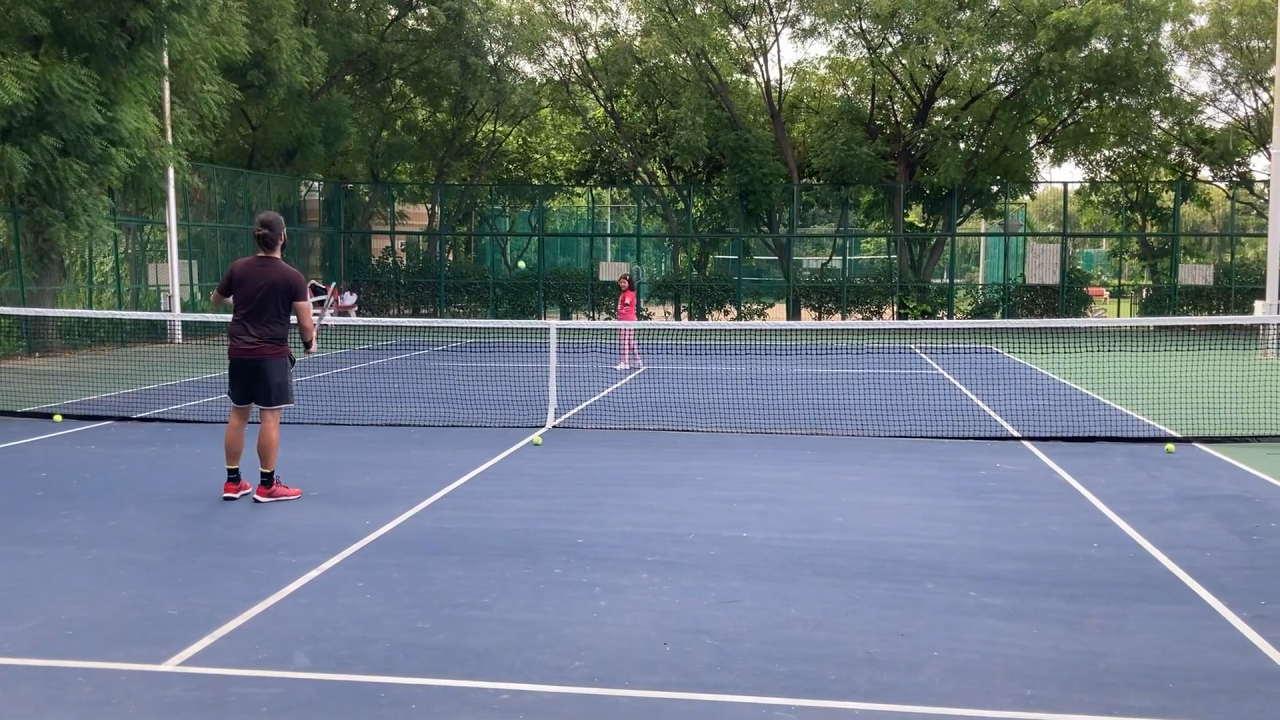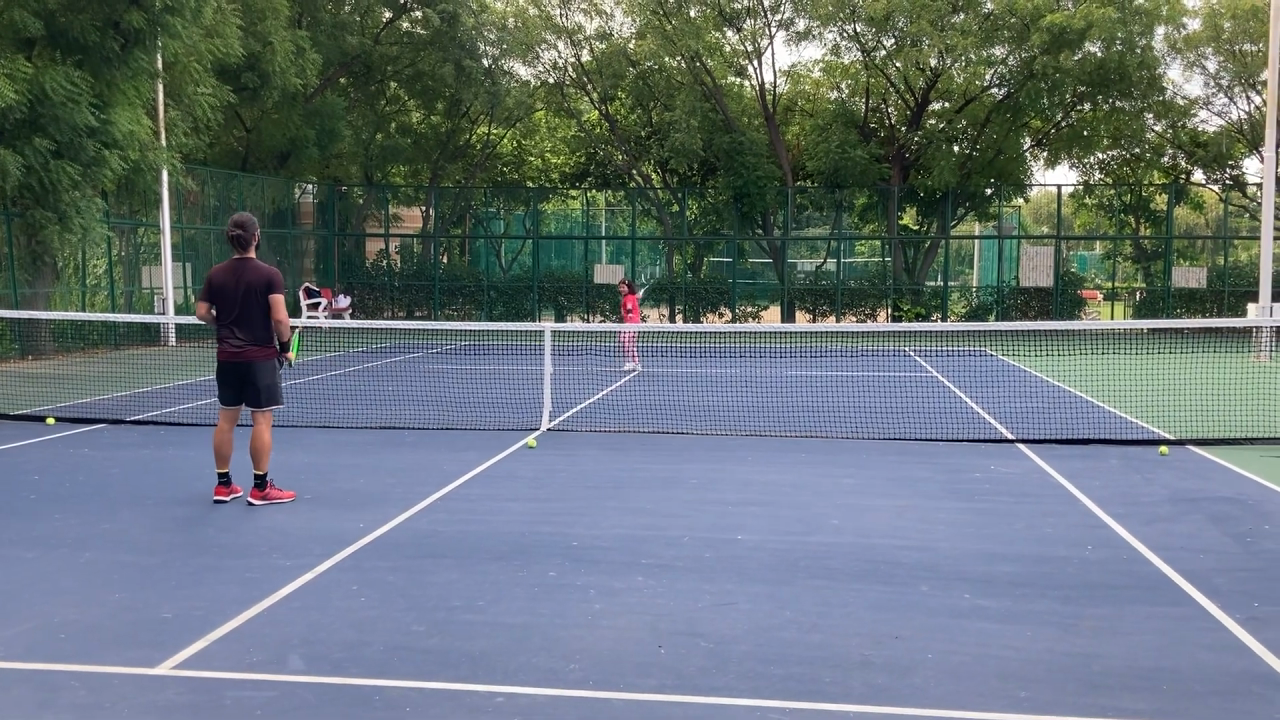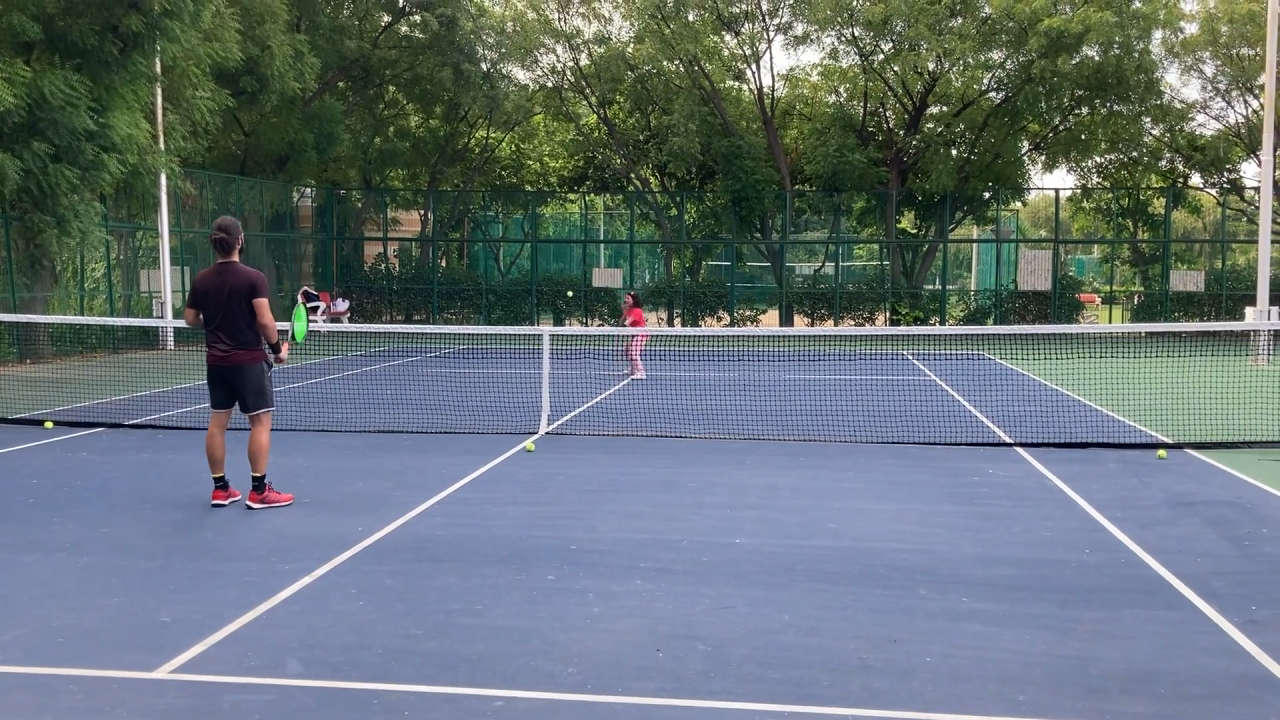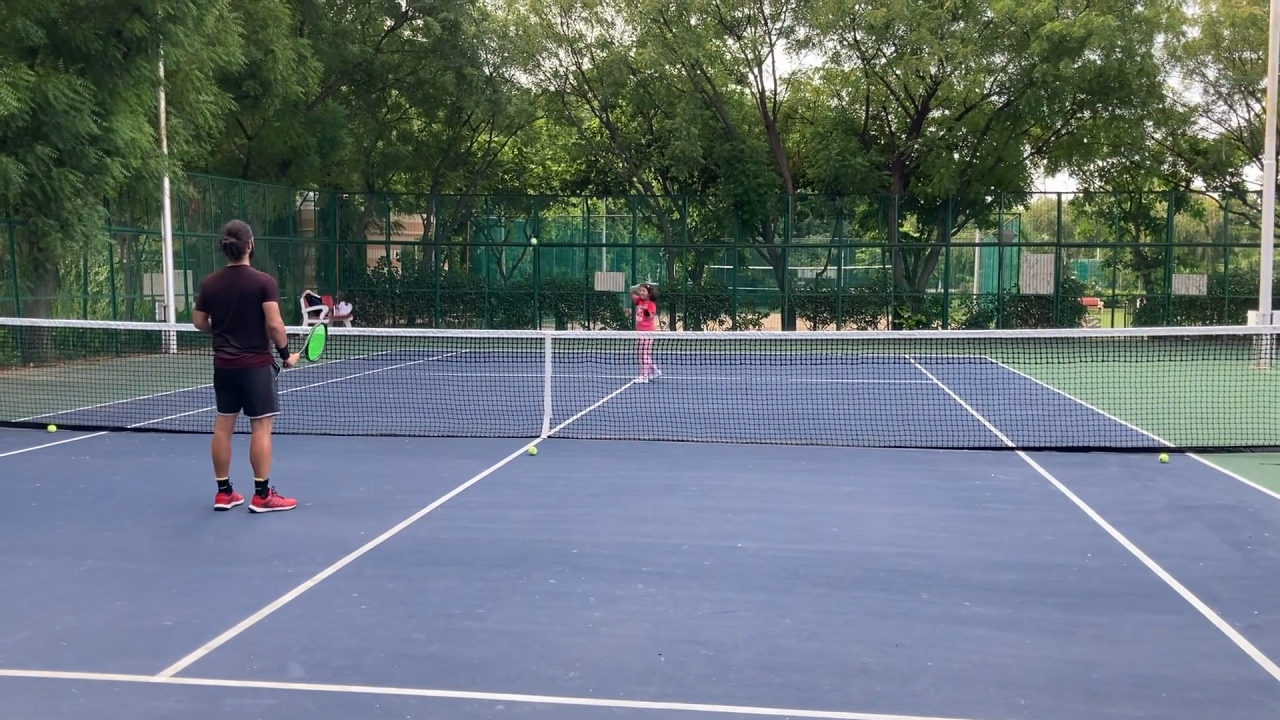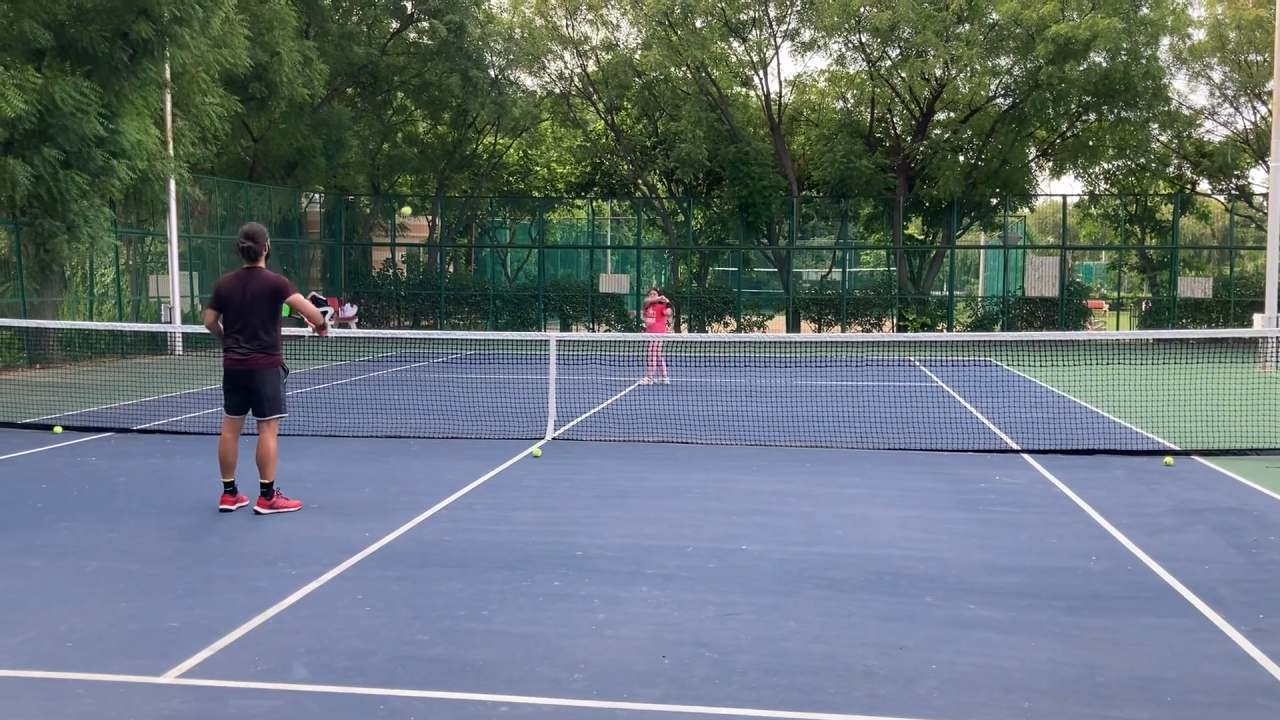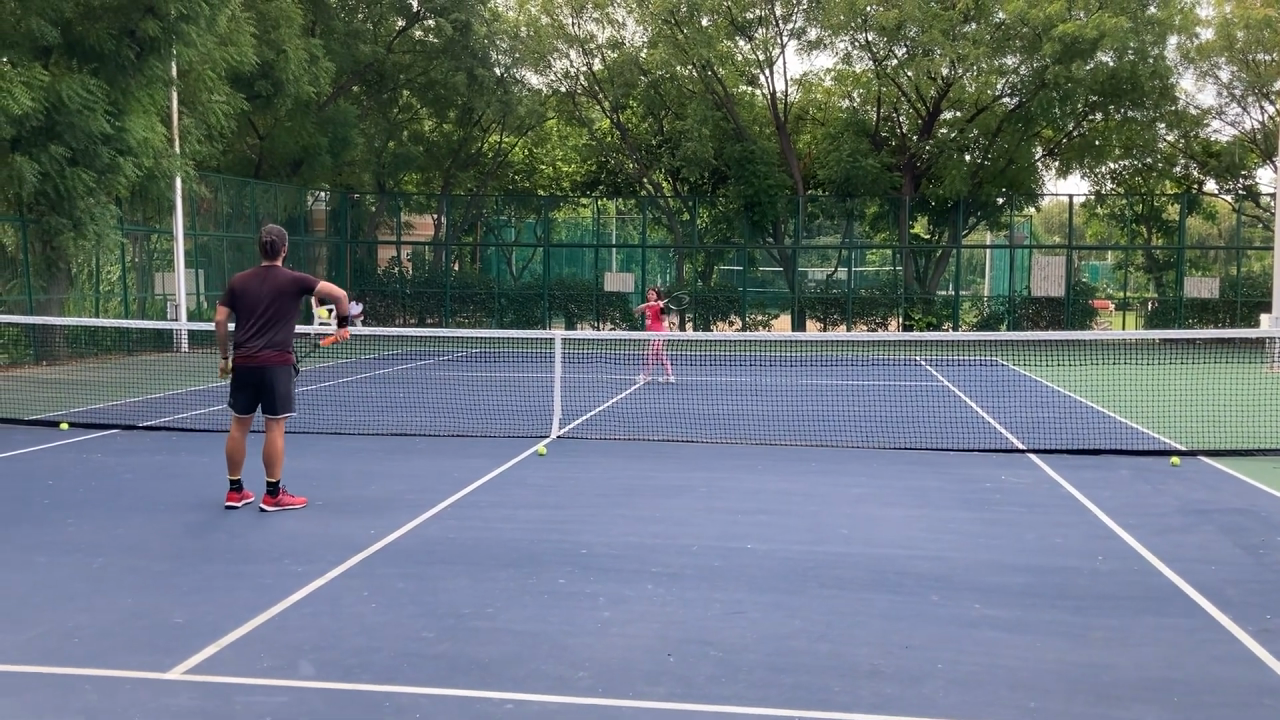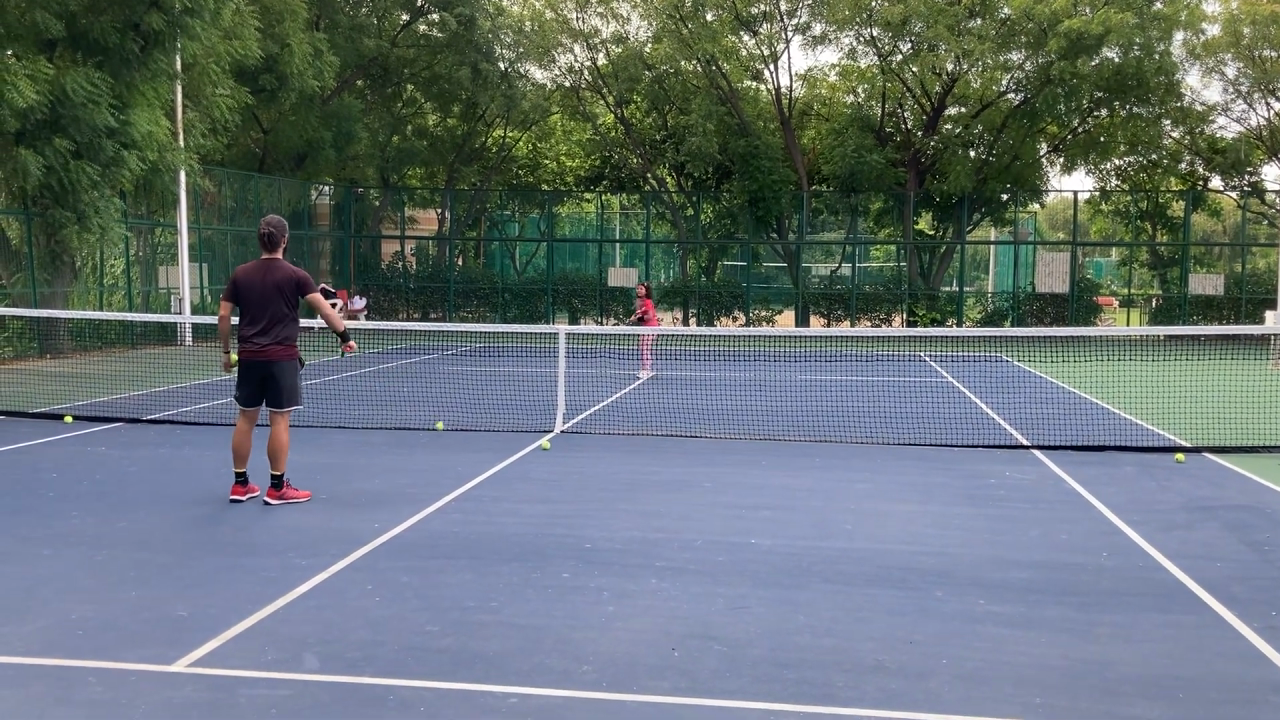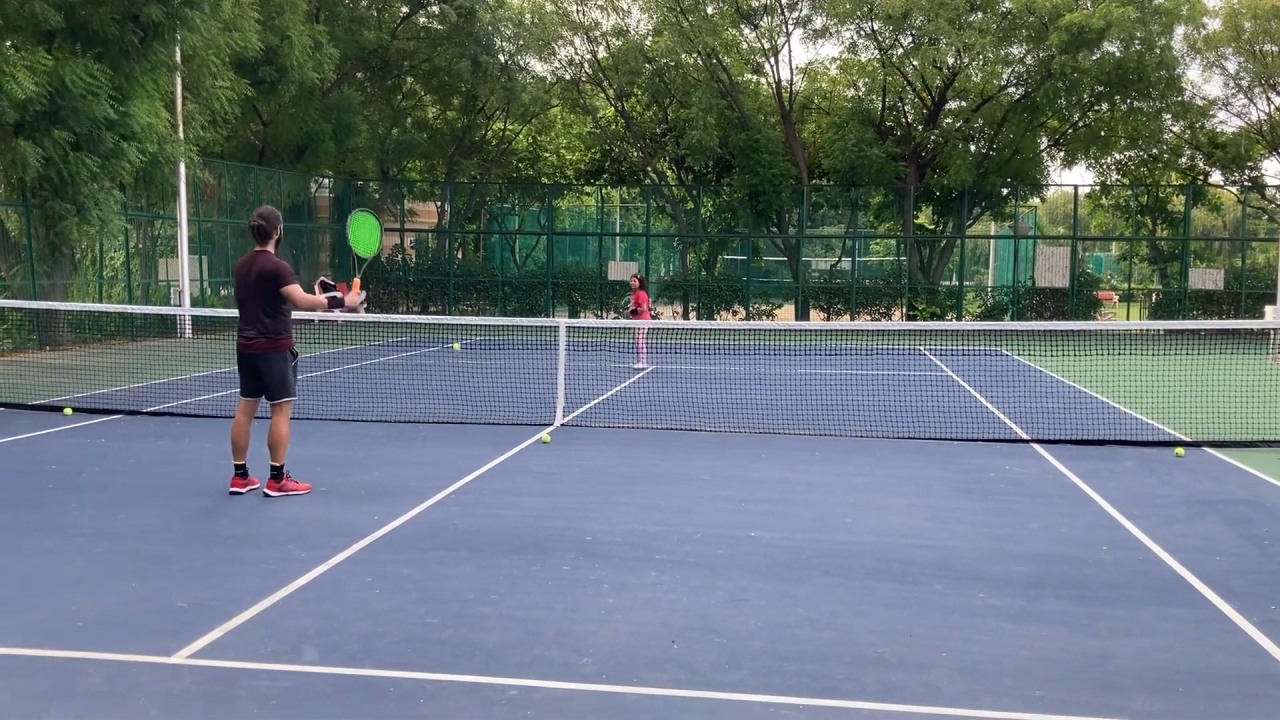
dt=0.4s
person 1, frame 1
left shoulder: (238, 268)
right shoulder: (292, 276)
left elbow: (216, 299)
right elbow: (305, 322)
right wrist: (309, 343)
left hip: (239, 352)
right hip: (272, 355)
left knee: (238, 416)
right knee: (270, 418)
left ankle: (233, 482)
right ankle: (268, 485)
person 1, frame 2
left shoulder: (215, 274)
right shoulder: (269, 274)
left elbow: (202, 313)
right elbow: (280, 318)
right wrist: (285, 348)
left hip: (227, 357)
right hip: (260, 357)
left knee: (226, 419)
right knee: (262, 420)
left ankle: (223, 484)
right ankle: (261, 488)
person 1, frame 3
left shoulder: (200, 280)
right shoulder: (253, 277)
left elbow: (191, 319)
right elbow: (265, 321)
right wrist: (277, 348)
left hip: (217, 361)
right hip: (249, 360)
left knee: (217, 423)
right knee: (260, 423)
left ankle: (220, 489)
right ankle: (259, 490)
person 1, frame 4
left shoulder: (210, 283)
right shoulder: (263, 282)
left elbow: (199, 322)
right elbow: (274, 324)
right wrist: (285, 354)
left hip: (224, 365)
right hip: (256, 364)
left knee: (223, 426)
right knee: (261, 427)
left ankle: (223, 492)
right ankle: (262, 495)
person 1, frame 5
left shoulder: (224, 283)
right shoulder: (275, 282)
left elbow: (210, 321)
right elbow: (308, 310)
right wrist: (322, 325)
left hip: (233, 366)
right hip: (265, 365)
left knee: (230, 427)
right knee: (267, 429)
left ankle: (228, 493)
right ankle: (267, 497)
person 1, frame 6
left shoulder: (238, 280)
right shoulder: (293, 280)
left elbow: (220, 320)
right elbow: (338, 294)
left wrist: (224, 357)
right wrist: (343, 323)
left hip: (243, 363)
right hip: (275, 363)
left knee: (239, 426)
right knee: (275, 427)
left ankle: (234, 490)
right ankle: (273, 494)
person 1, frame 7
left shoulder: (240, 274)
right shoulder: (295, 275)
left elbow: (224, 315)
right elbow: (325, 310)
left wrist: (226, 351)
right wrist: (345, 337)
left hip: (250, 357)
right hip: (281, 358)
left knee: (245, 420)
right knee: (279, 421)
left ankle: (240, 484)
right ankle: (277, 488)
person 1, frame 8
left shoulder: (241, 266)
right shoulder: (276, 267)
right elbow: (302, 301)
right wrist: (342, 302)
left hip: (246, 348)
right hip: (274, 348)
left knee: (245, 409)
right knee: (280, 411)
left ankle: (239, 476)
right ankle: (277, 479)
